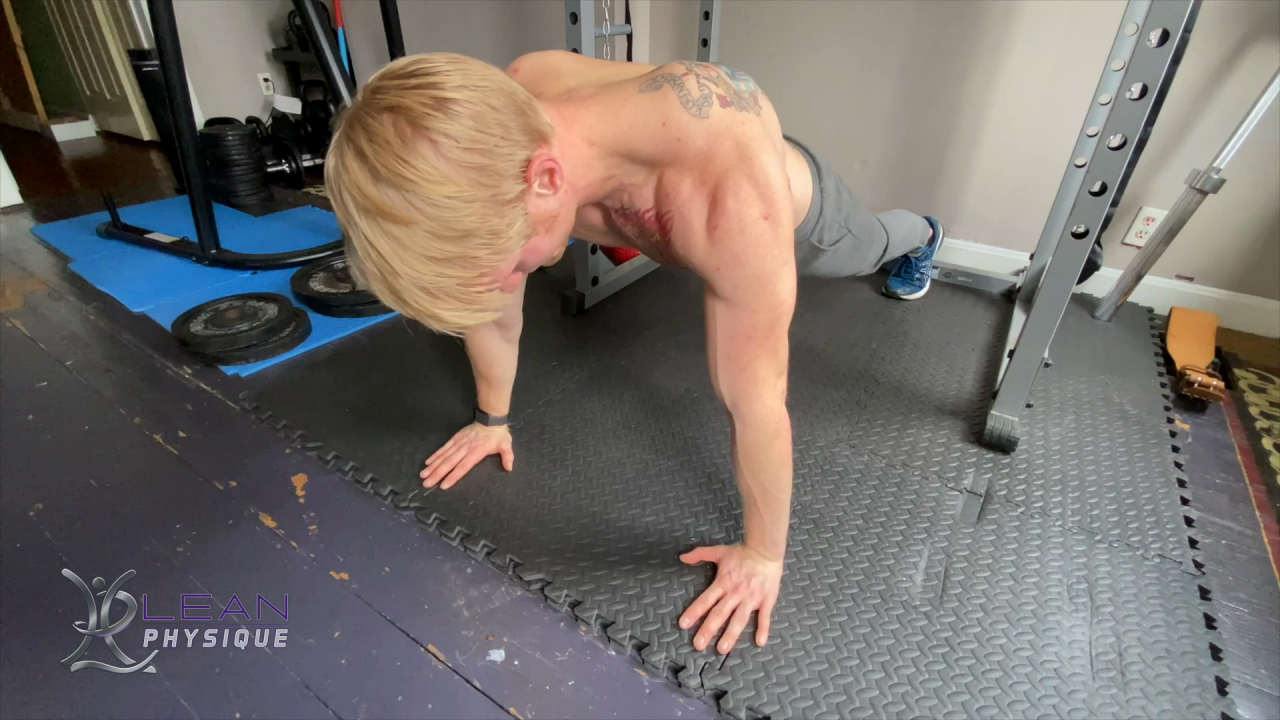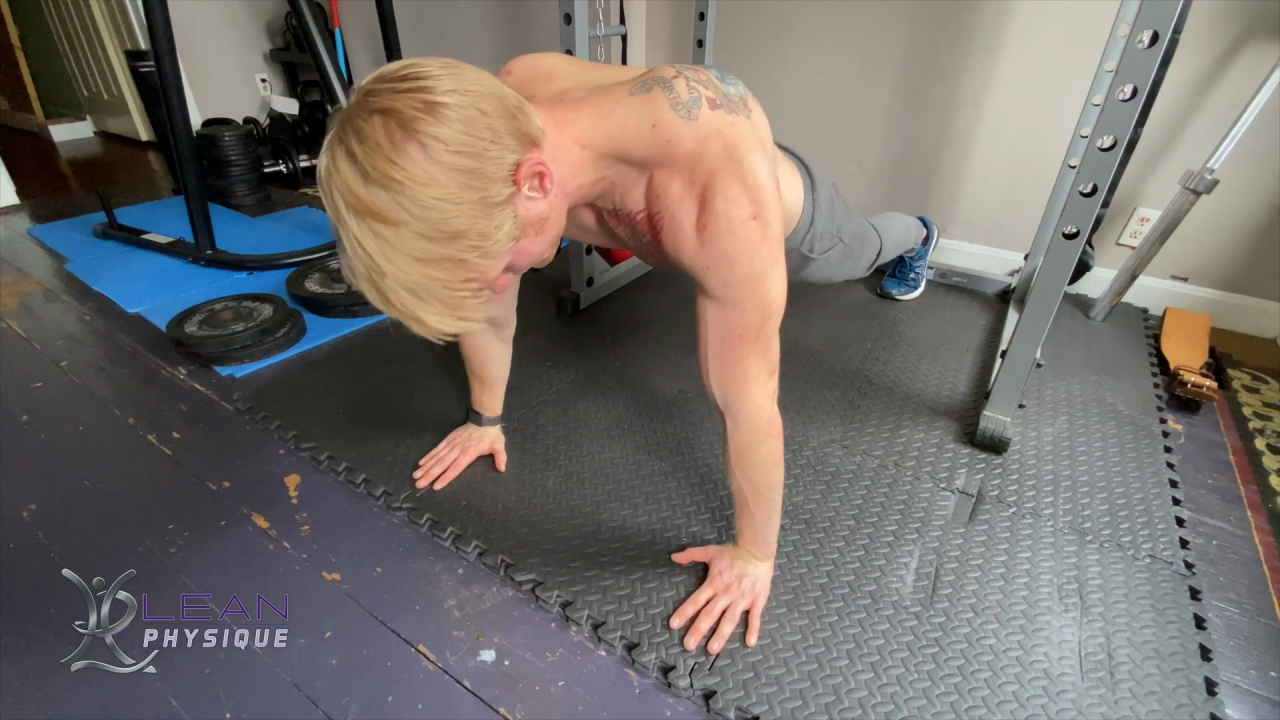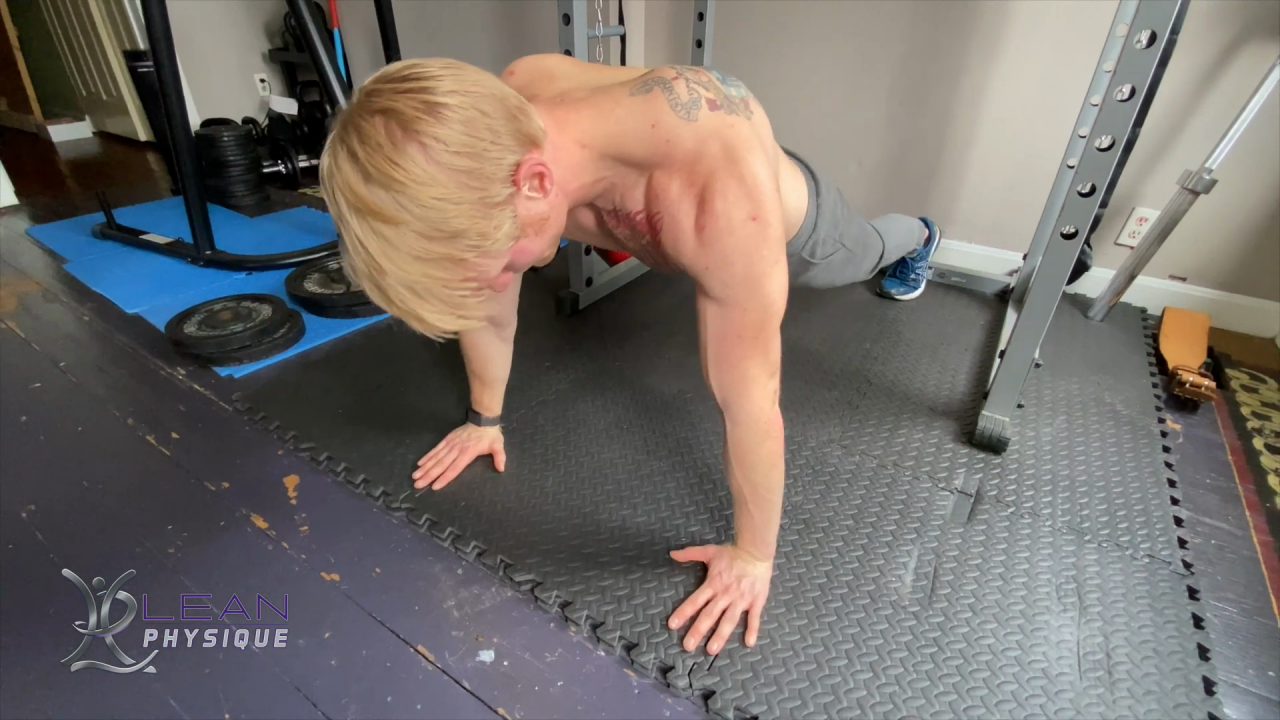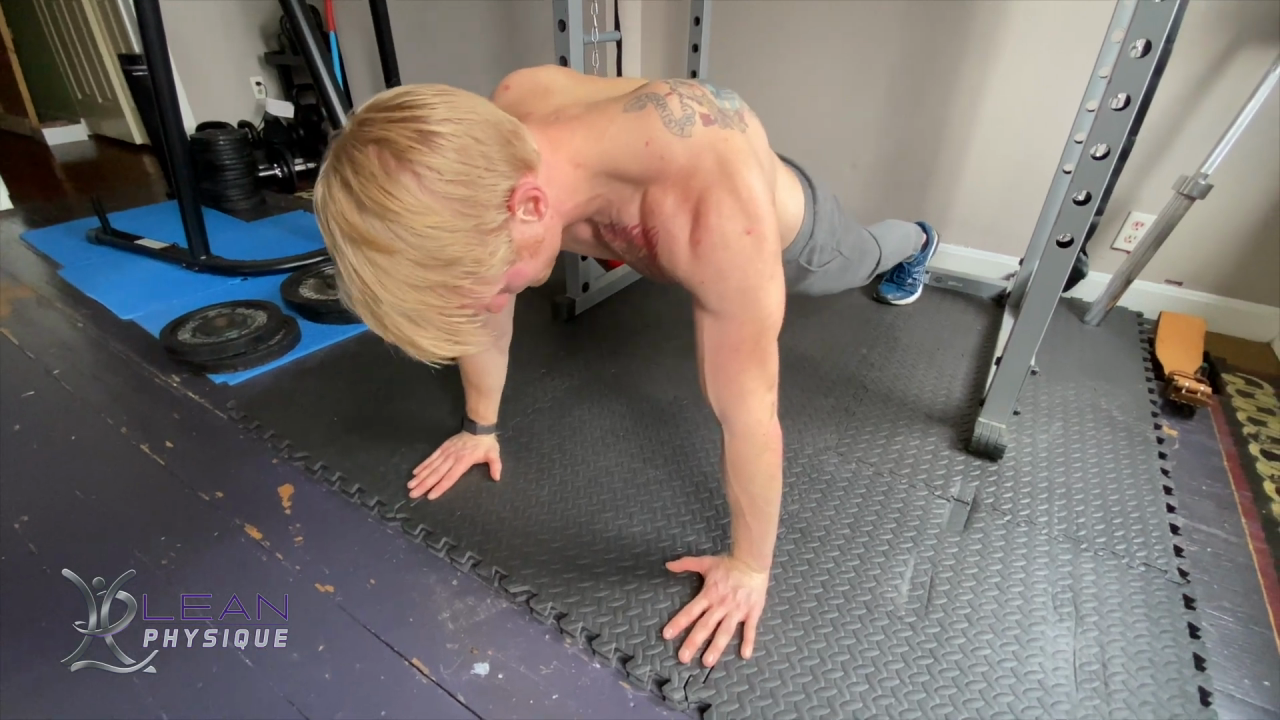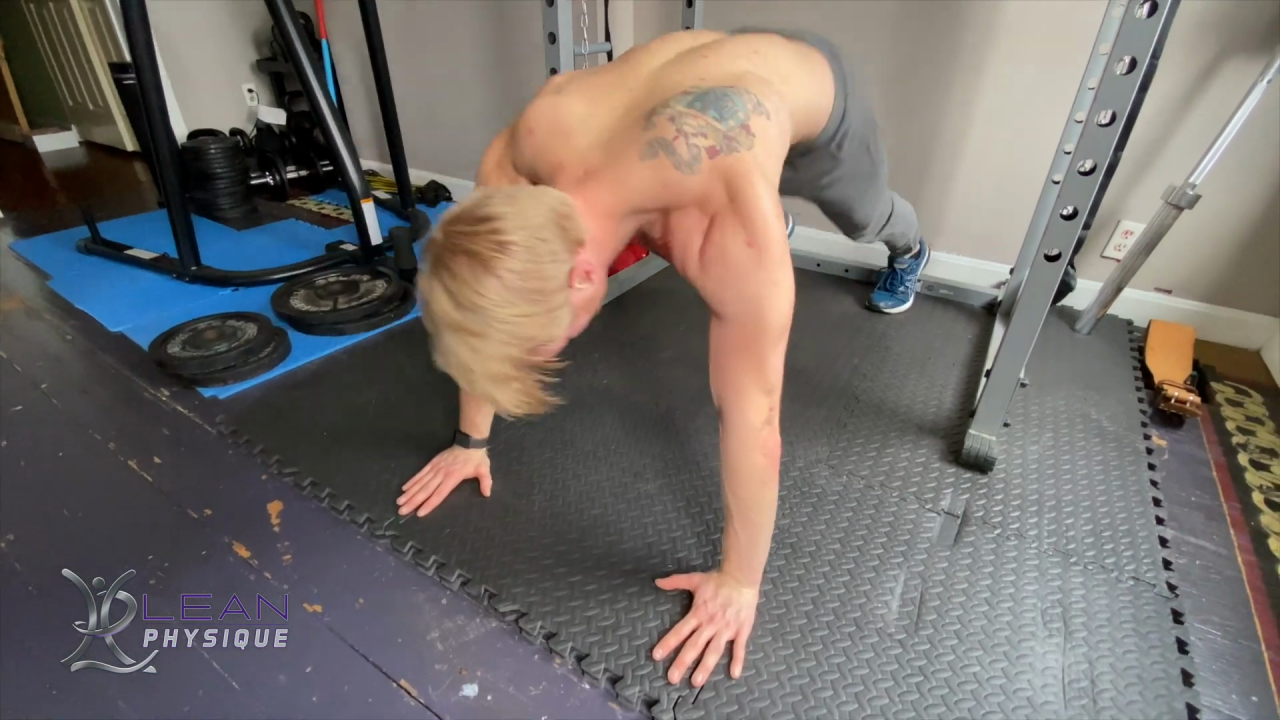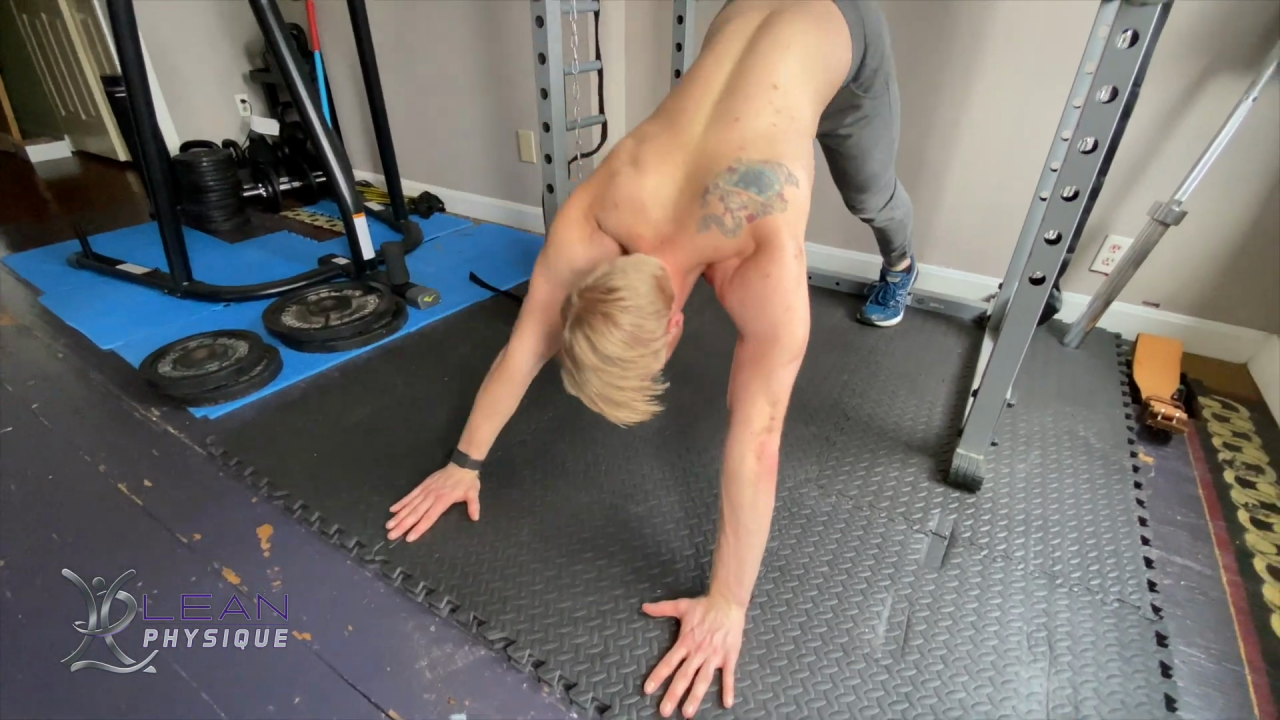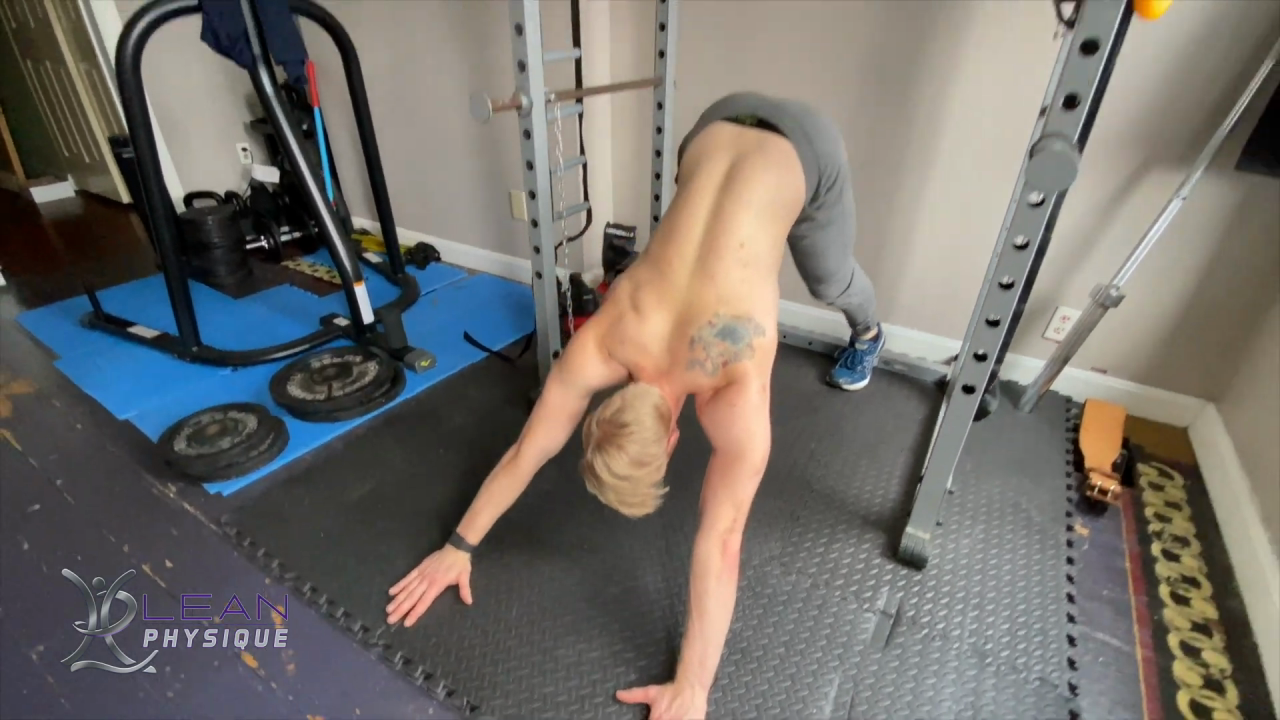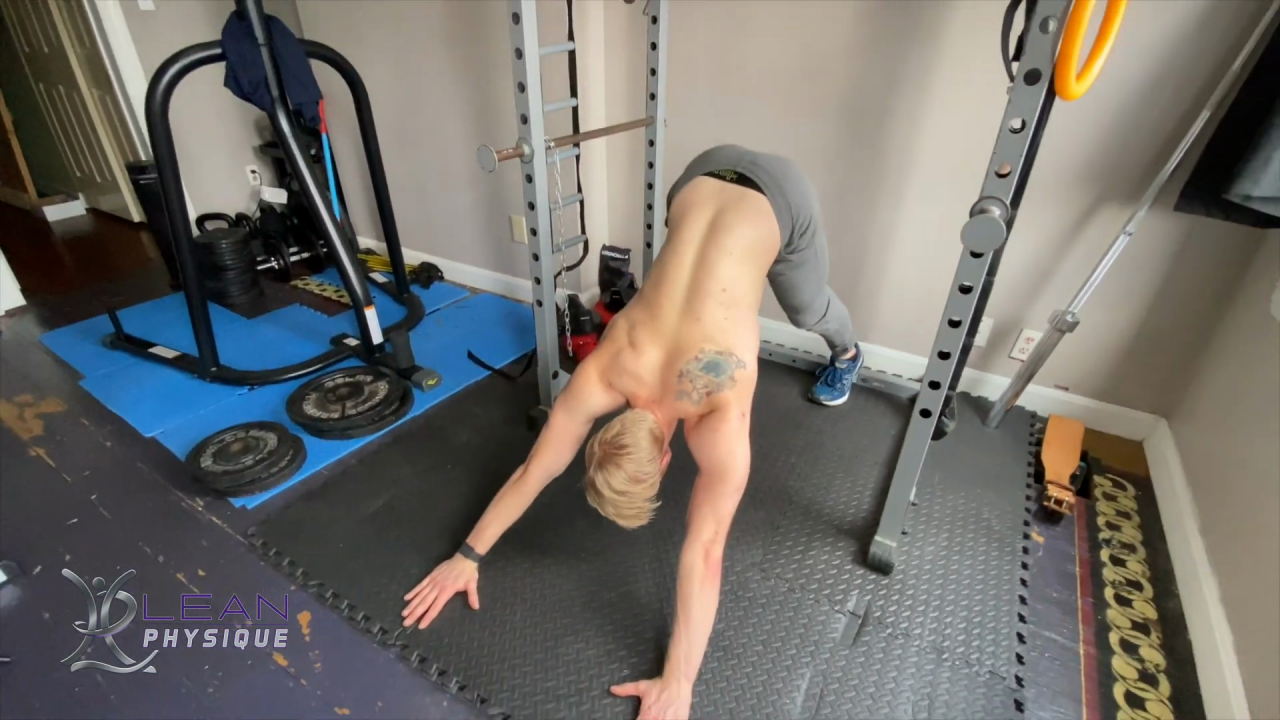
dt=0.4s
person 1, frame 1
left shoulder: (724, 192)
right shoulder: (500, 136)
left elbow: (756, 403)
right elbow: (493, 304)
left wrist: (763, 556)
right wrist: (492, 419)
left hip: (797, 211)
left knee: (870, 245)
left ankle: (921, 233)
person 1, frame 2
left shoulder: (712, 194)
right shoulder: (492, 141)
left elbow: (748, 402)
right elbow: (491, 308)
left wrist: (754, 554)
right wrist: (486, 419)
left hip: (789, 219)
left knee: (859, 250)
left ankle: (914, 235)
person 1, frame 3
left shoulder: (713, 193)
right shoulder: (494, 140)
left elbow: (749, 402)
right elbow: (488, 306)
left wrist: (752, 556)
right wrist: (485, 419)
left hip: (790, 226)
right hip: (698, 223)
left knee: (862, 251)
left ankle: (915, 235)
person 1, frame 4
left shoulder: (711, 207)
right shoulder: (491, 151)
left elbow: (748, 414)
right elbow: (486, 319)
left wrist: (749, 567)
right wrist: (480, 427)
left hip: (786, 232)
right hip: (692, 230)
left knee: (860, 257)
left ankle: (914, 241)
person 1, frame 5
left shoulder: (731, 230)
right shoulder: (514, 162)
left elbow: (750, 414)
right elbow: (497, 320)
right wrist: (471, 439)
left hip: (817, 109)
right hip: (750, 74)
left knee: (867, 218)
left ankle: (907, 250)
person 1, frame 6
left shoulder: (763, 266)
right shoulder: (591, 220)
left elbow: (756, 434)
right elbow: (524, 348)
right wrist: (465, 463)
left knee: (870, 196)
left ankle: (898, 264)
person 1, frame 7
left shoulder: (734, 391)
right shoulder: (602, 344)
left elbow: (720, 538)
right elbow: (528, 450)
right wrist: (458, 547)
left hip: (804, 148)
right hip: (723, 128)
left knee: (829, 281)
left ankle: (865, 334)
person 1, frame 8
left shoulder: (718, 416)
right shoulder: (603, 375)
left elbow: (704, 549)
right elbow: (535, 469)
left hip: (778, 198)
right hip: (708, 177)
left knee: (806, 309)
left ankle: (845, 350)
